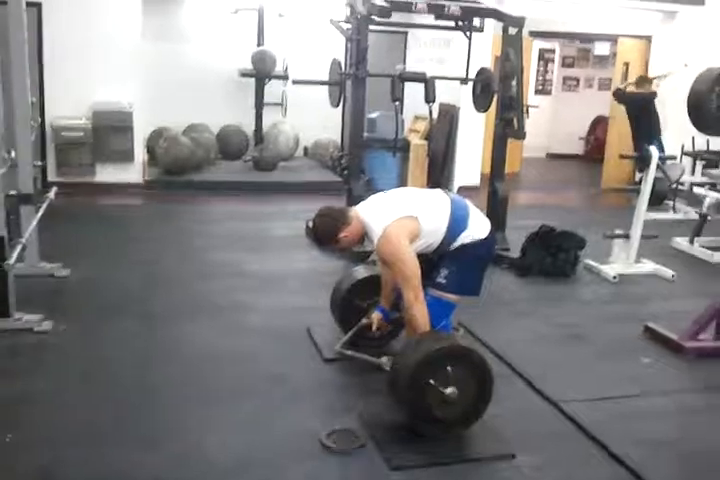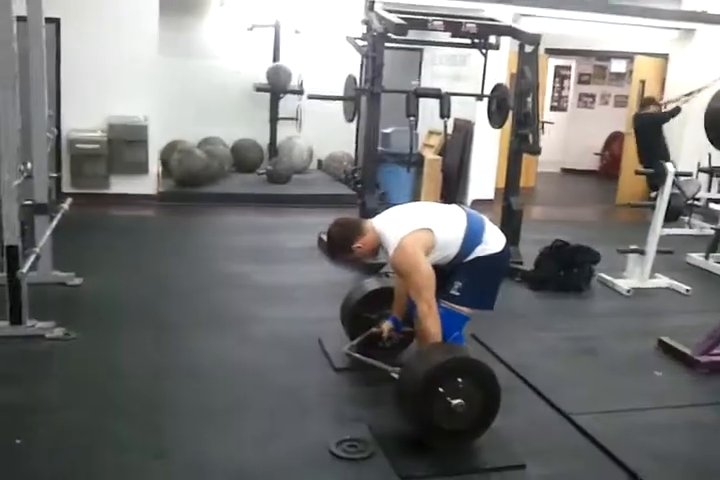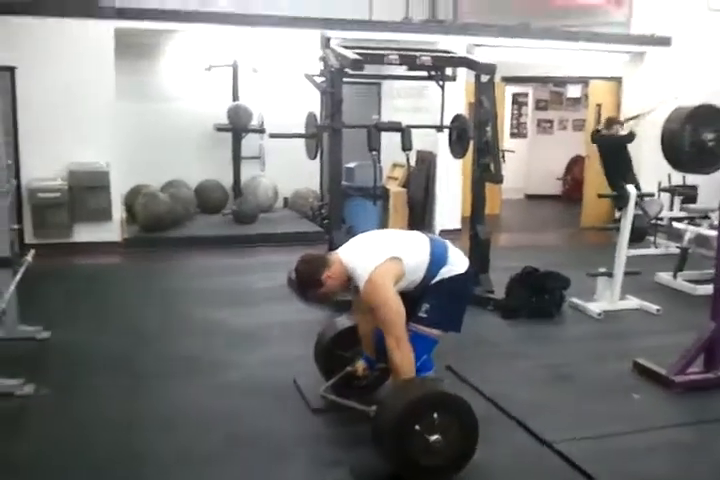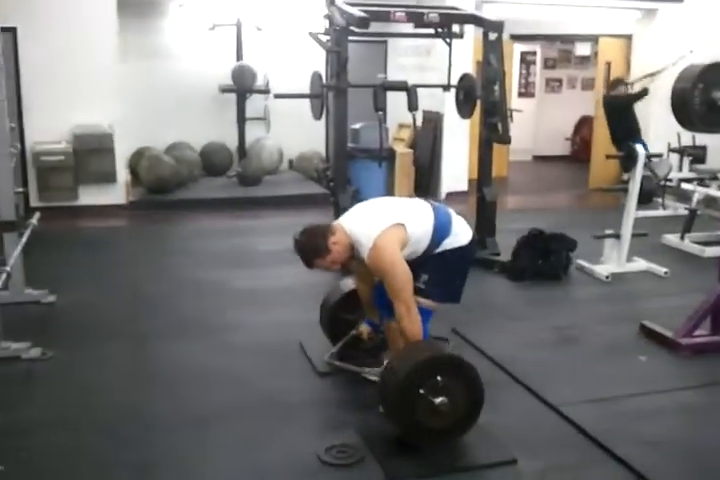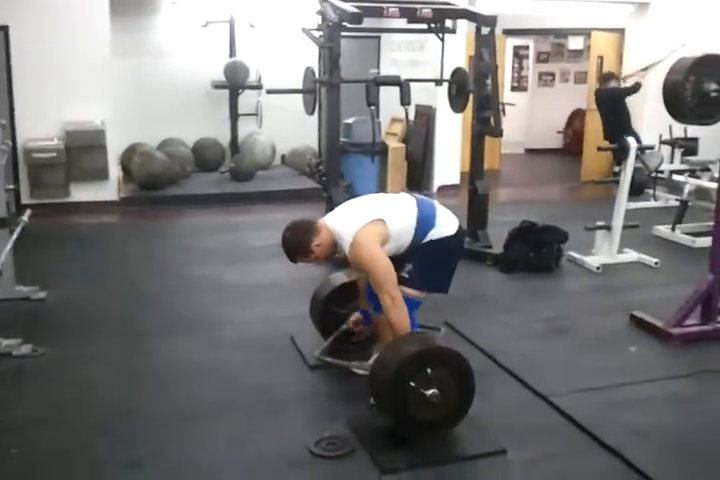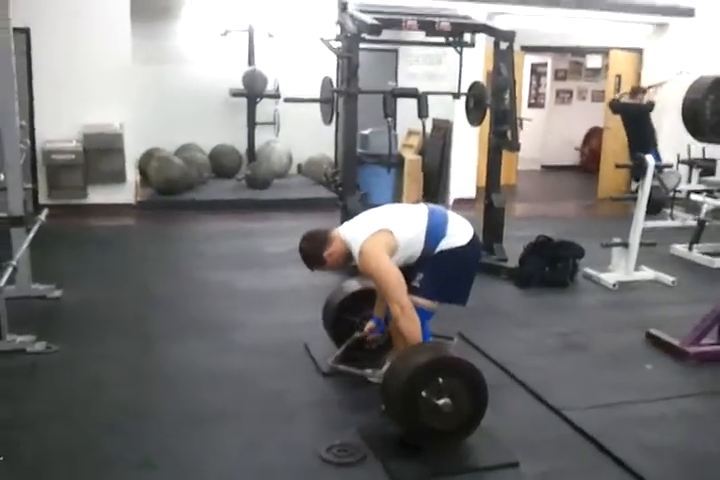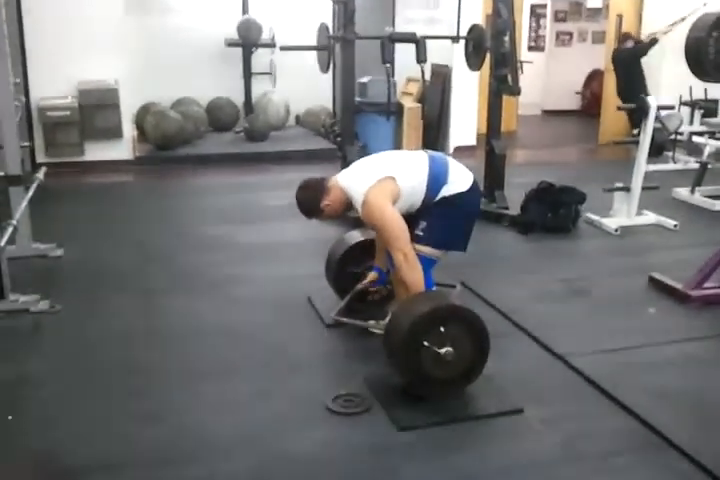
dt=0.4s
person 1, frame 1
left shoulder: (388, 236)
right shoulder: (366, 212)
left elbow: (414, 296)
right elbow: (390, 265)
right wrist: (383, 308)
left hip: (473, 237)
right hip: (447, 227)
left knee: (432, 313)
right knee: (407, 291)
person 1, frame 2
left shoulder: (404, 247)
right shoulder: (381, 225)
left elbow: (427, 307)
right elbow: (404, 278)
right wrist: (395, 319)
left hip: (487, 251)
right hip: (461, 241)
left knee: (444, 325)
right knee: (418, 303)
person 1, frame 3
left shoulder: (372, 279)
right shoulder: (344, 258)
left elbow: (398, 341)
right elbow: (364, 313)
right wrist: (367, 357)
left hip: (451, 273)
right hip: (424, 268)
left knee: (414, 353)
right knee: (385, 339)
person 1, frame 4
left shoulder: (378, 248)
right shoulder: (344, 230)
left elbow: (406, 307)
right elbow: (364, 278)
right wrist: (371, 321)
left hip: (452, 243)
right hip: (427, 232)
left knee: (415, 311)
right knee: (383, 299)
person 1, frame 5
left shoulder: (359, 242)
right shoulder: (332, 224)
left elbow: (391, 298)
right elbow: (365, 269)
right wrist: (364, 310)
left hip: (441, 234)
right hip: (413, 227)
left knee: (401, 305)
right knee: (376, 294)
person 1, frame 6
left shoulder: (368, 251)
right shoulder: (353, 232)
left elbow: (401, 307)
right elbow: (387, 282)
right wrist: (378, 319)
left hip: (457, 245)
right hip: (438, 236)
left knee: (415, 314)
right knee: (395, 297)
person 1, frame 7
left shoulder: (370, 200)
right shoulder: (349, 180)
left elbow: (405, 255)
right elbow: (385, 228)
right wrist: (379, 268)
left hip: (458, 193)
right hip: (433, 186)
left knee: (417, 263)
right knee: (395, 253)
